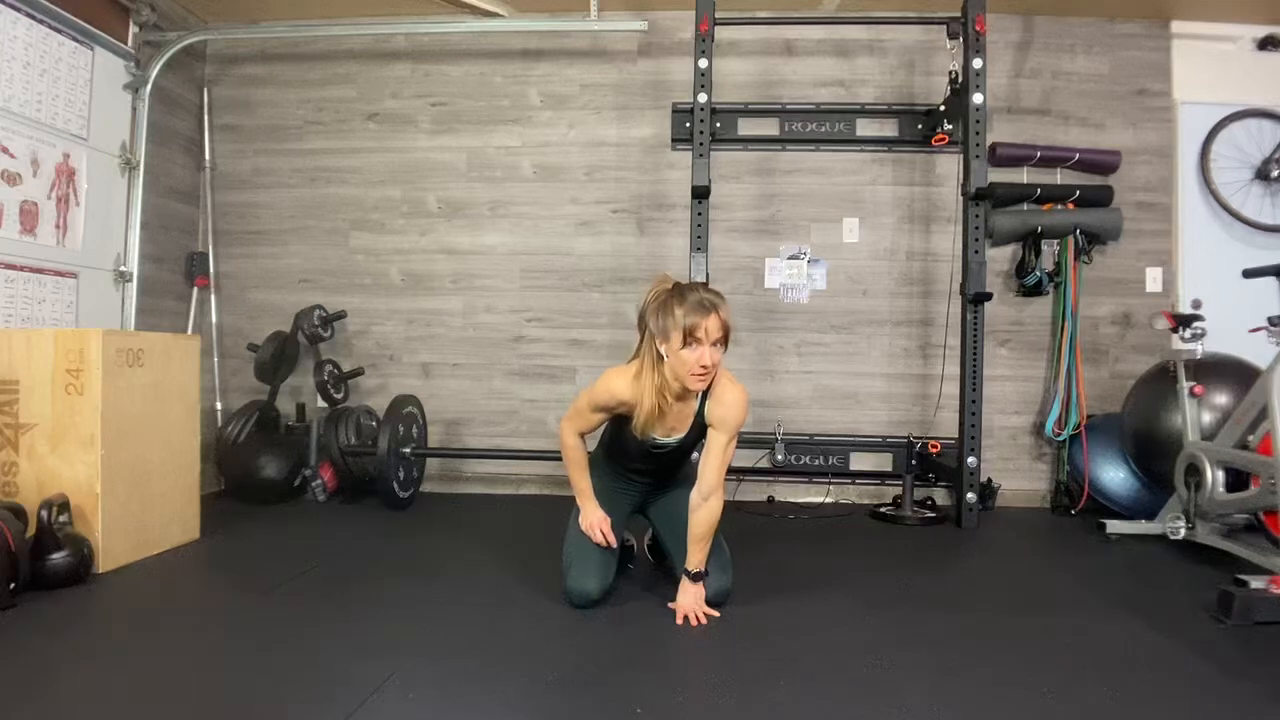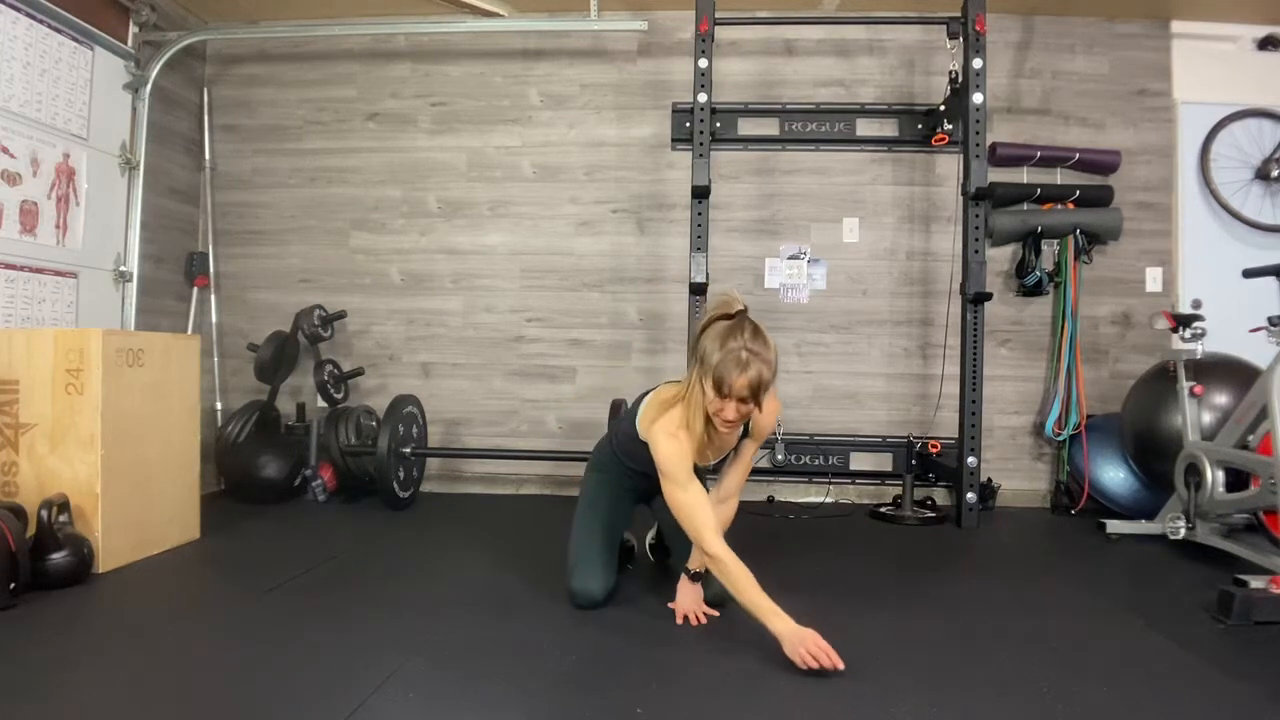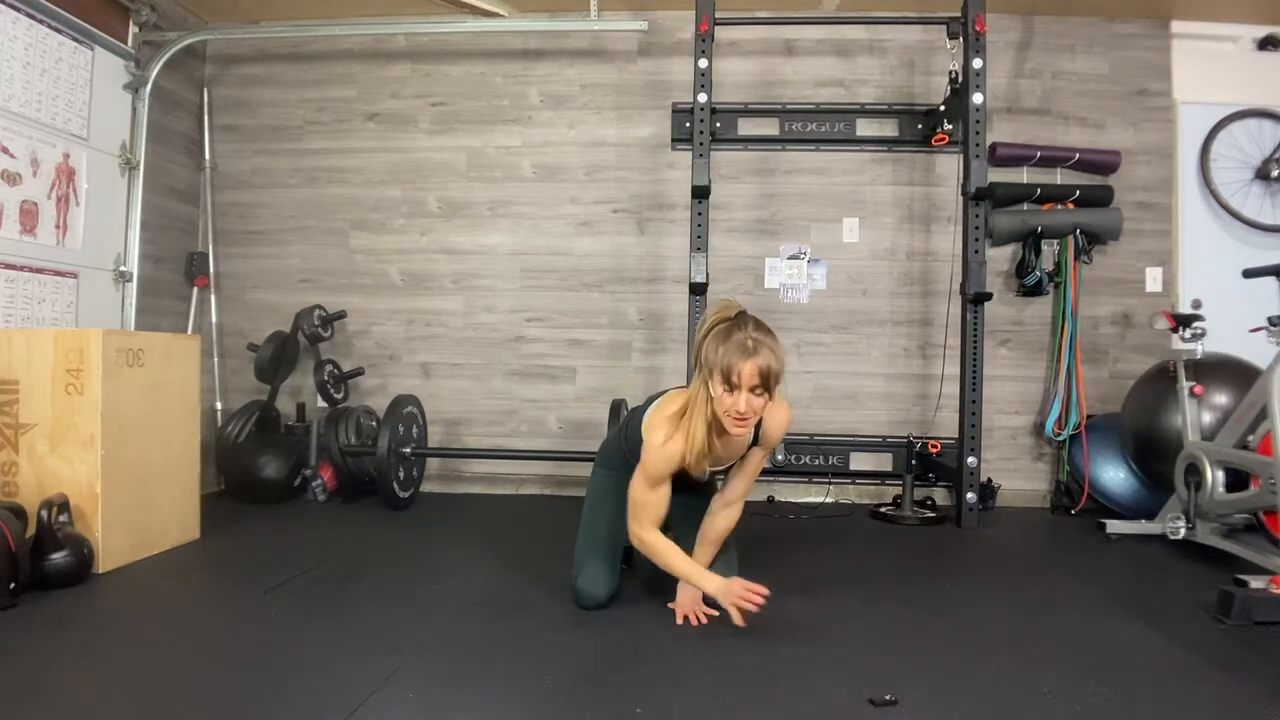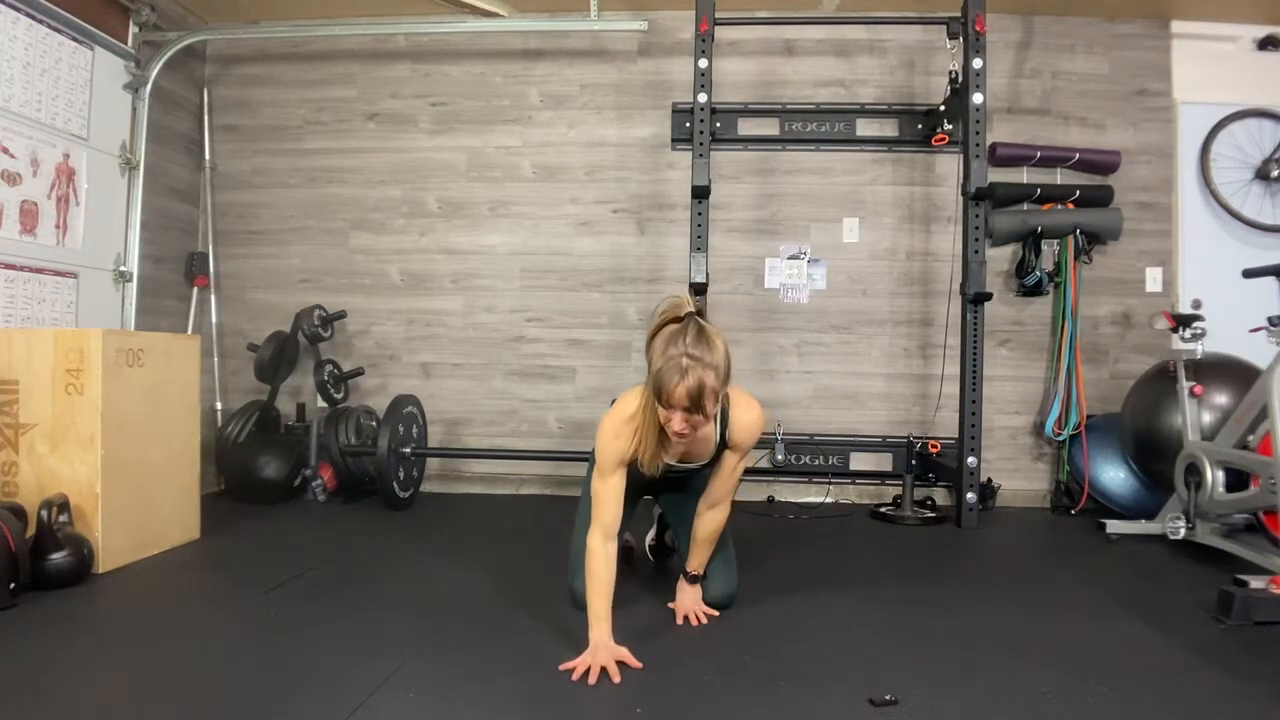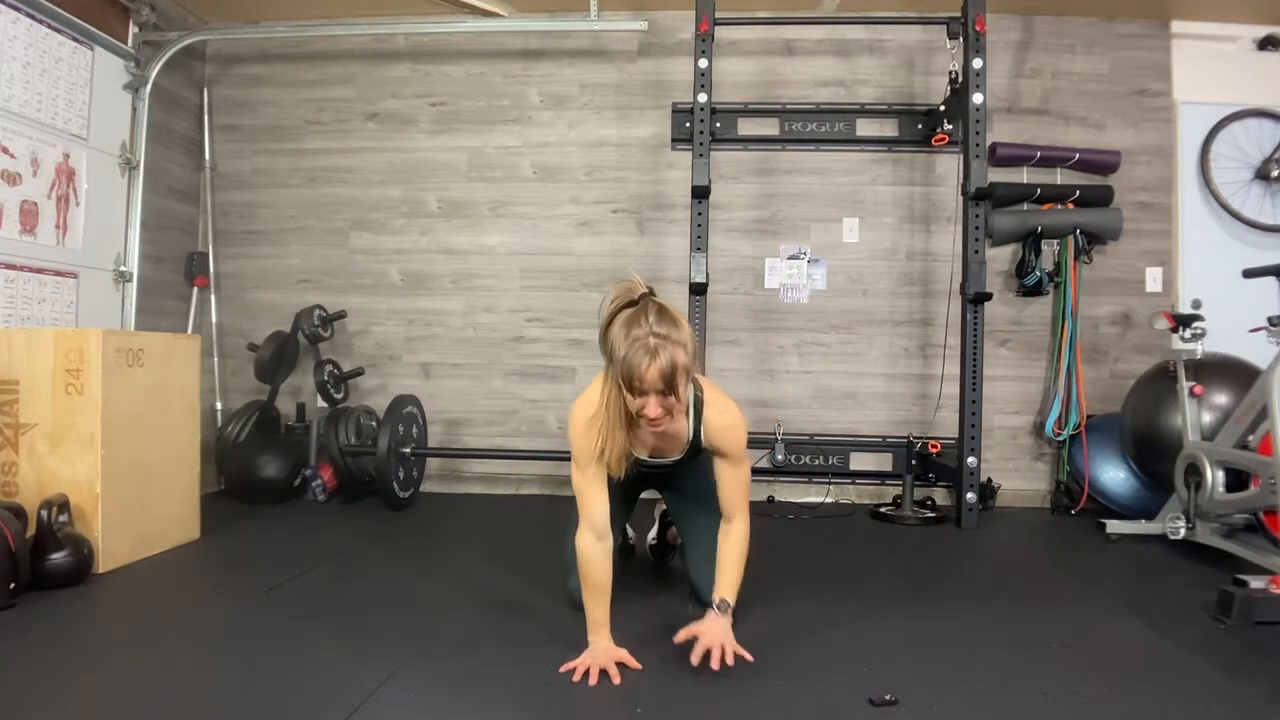
dt=1s
person 1, frame 1
left shoulder: (728, 398)
right shoulder: (622, 384)
left elbow: (708, 493)
right elbow: (570, 430)
left wrist: (692, 576)
right wrist: (587, 504)
left hip: (674, 480)
right hip: (613, 476)
left knee: (714, 589)
right knee: (584, 591)
left ankle: (659, 544)
right ankle: (617, 545)
person 1, frame 2
left shoulder: (764, 412)
right shoulder: (671, 426)
left elbow: (725, 498)
right elbow: (713, 546)
left wrist: (692, 575)
right wrist: (786, 630)
left hip: (683, 477)
right hip: (618, 472)
left knee: (714, 591)
right knee: (589, 592)
left ankle: (663, 543)
right ankle: (618, 544)
person 1, frame 3
left shoulder: (774, 420)
right shoulder: (671, 433)
left elbow: (729, 502)
right elbow: (642, 531)
left wrist: (689, 578)
right wrist: (713, 585)
left hip: (692, 480)
right hip: (624, 466)
left knee: (718, 582)
right knee: (591, 593)
right ankle: (616, 546)
person 1, frame 4
left shoulder: (745, 418)
right shoulder: (623, 421)
left elbow: (715, 505)
right elbow: (602, 534)
left wrist: (690, 579)
right wrist: (600, 639)
left hip: (690, 478)
right hip: (626, 472)
left knee: (719, 593)
right knee: (584, 593)
left ankle: (667, 533)
person 1, frame 5
left shoulder: (721, 416)
right shoulder: (590, 414)
left elbow: (735, 517)
right elbow: (592, 532)
left wrist: (720, 611)
right wrist: (599, 640)
left hip: (688, 471)
right hip: (619, 470)
left knee: (716, 589)
right knee: (582, 593)
left ankle: (670, 528)
right ankle: (626, 538)
